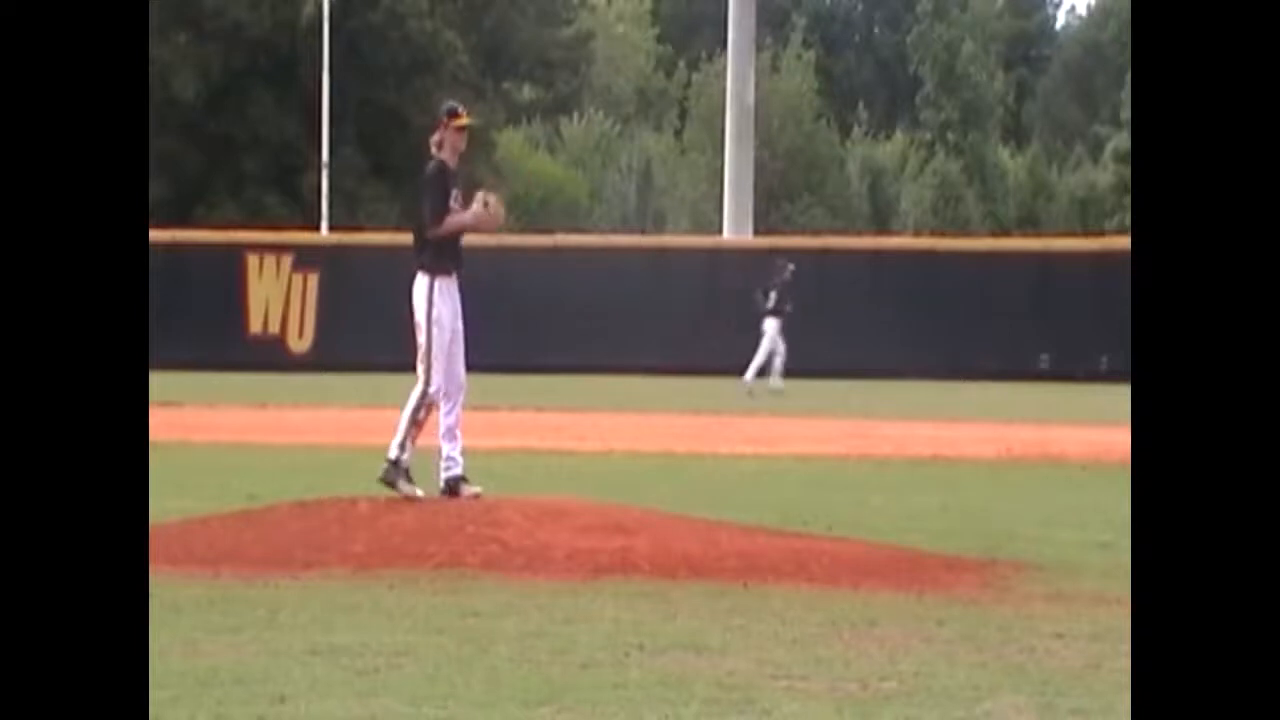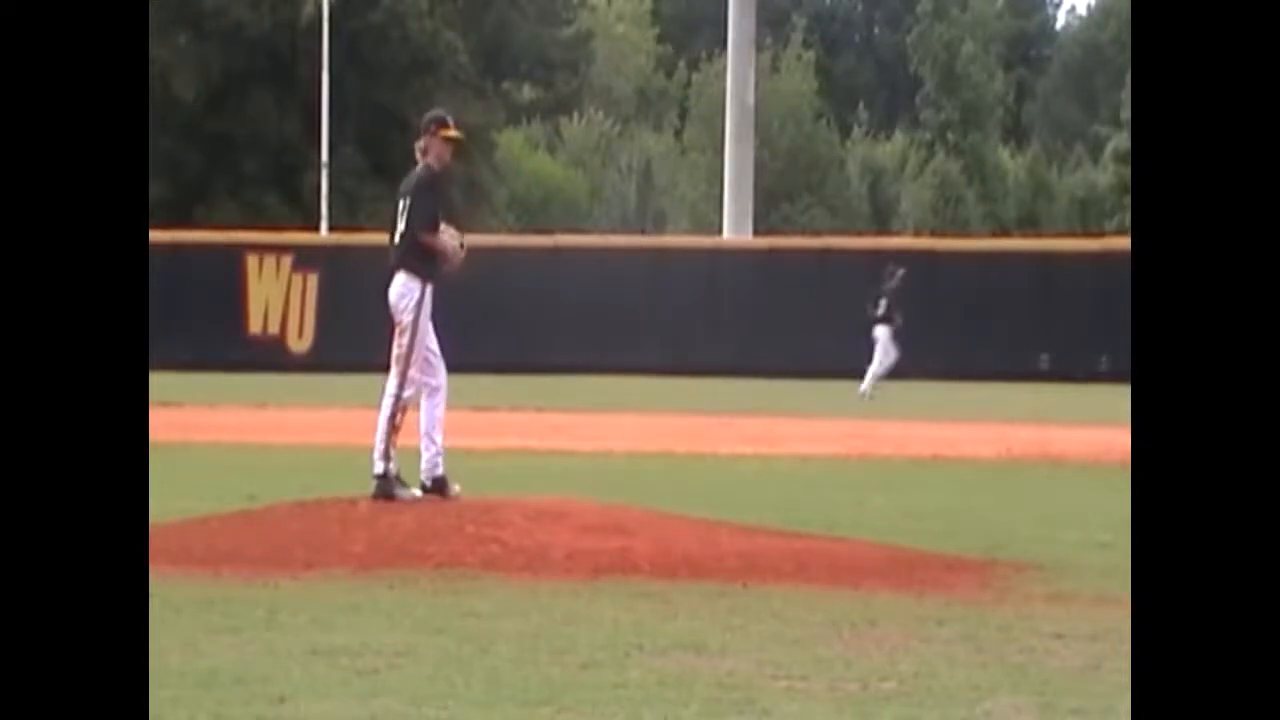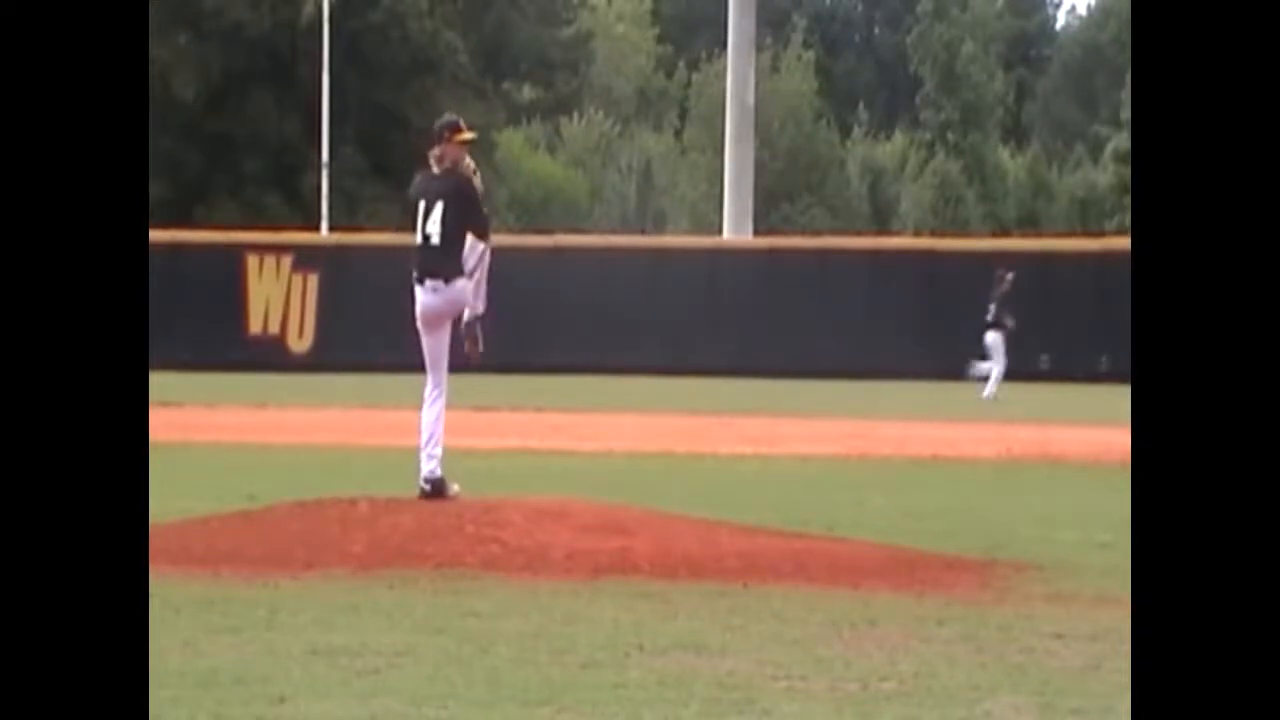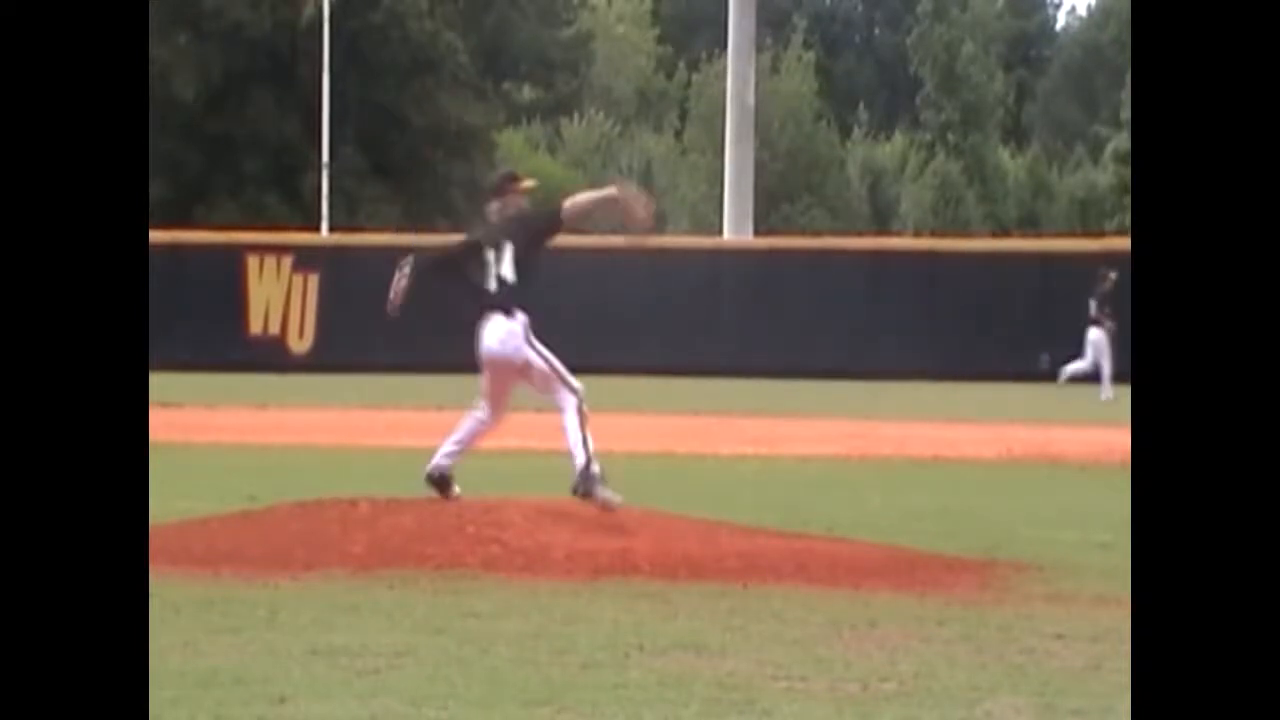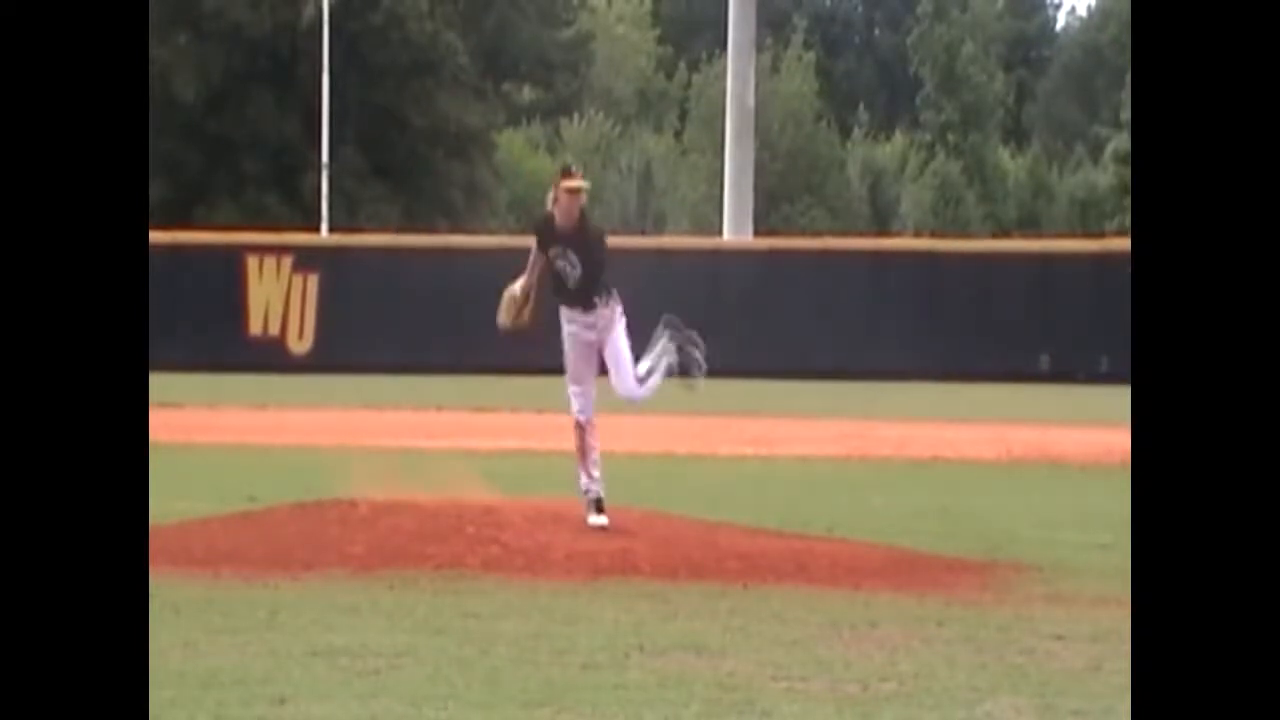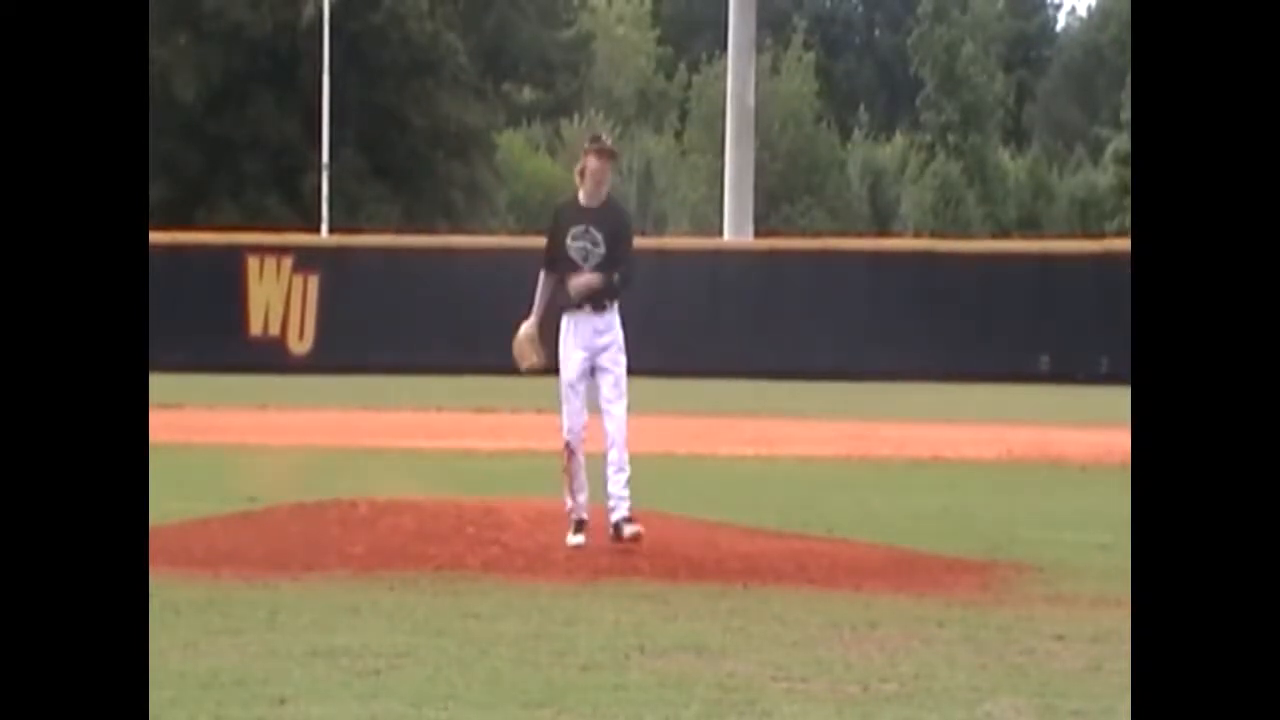
dt=0.7s
person 1, frame 1
left shoulder: (453, 175)
right shoulder: (433, 172)
right elbow: (432, 227)
left wrist: (469, 221)
right wrist: (469, 216)
left hip: (450, 284)
right hip: (432, 284)
left knee: (454, 382)
right knee: (432, 381)
left ankle: (451, 473)
right ankle: (396, 460)
person 1, frame 2
left shoulder: (412, 180)
right shoulder: (430, 178)
right elbow: (425, 232)
left wrist: (443, 246)
right wrist: (450, 250)
left hip: (407, 284)
right hip: (415, 286)
left knee: (434, 379)
right knee: (402, 382)
left ankle: (432, 473)
right ankle: (384, 473)
person 1, frame 3
left shoulder: (418, 183)
right shoulder: (460, 183)
right elbow: (484, 232)
right wrist: (475, 190)
left hip: (423, 294)
right hip: (453, 288)
left knee: (435, 384)
right knee: (481, 246)
left ankle: (430, 475)
right ankle: (472, 324)
person 1, frame 4
left shoulder: (478, 240)
right shoulder: (522, 225)
left elbow: (439, 261)
right elbow: (566, 208)
left wrist: (408, 268)
right wrist: (614, 195)
left hip: (487, 335)
right hip: (512, 333)
left knee: (486, 412)
right knee: (571, 394)
left ankle: (441, 469)
right ankle: (586, 477)
person 1, frame 5
left shoulder: (592, 235)
right shoulder: (545, 223)
left elbow: (599, 292)
right wrist: (528, 281)
left hip: (604, 313)
right hip: (573, 318)
left knee: (632, 389)
right knee: (582, 411)
left ankle: (671, 346)
right ankle: (592, 496)
person 1, frame 6
left shoulder: (618, 217)
right shoulder: (563, 214)
left elbow: (622, 273)
right elbow: (549, 266)
left wrist: (595, 280)
right wrist: (534, 316)
left hip: (609, 322)
right hip: (573, 323)
left knee: (616, 417)
right knee: (572, 425)
left ankle: (620, 513)
right ankle: (577, 515)
